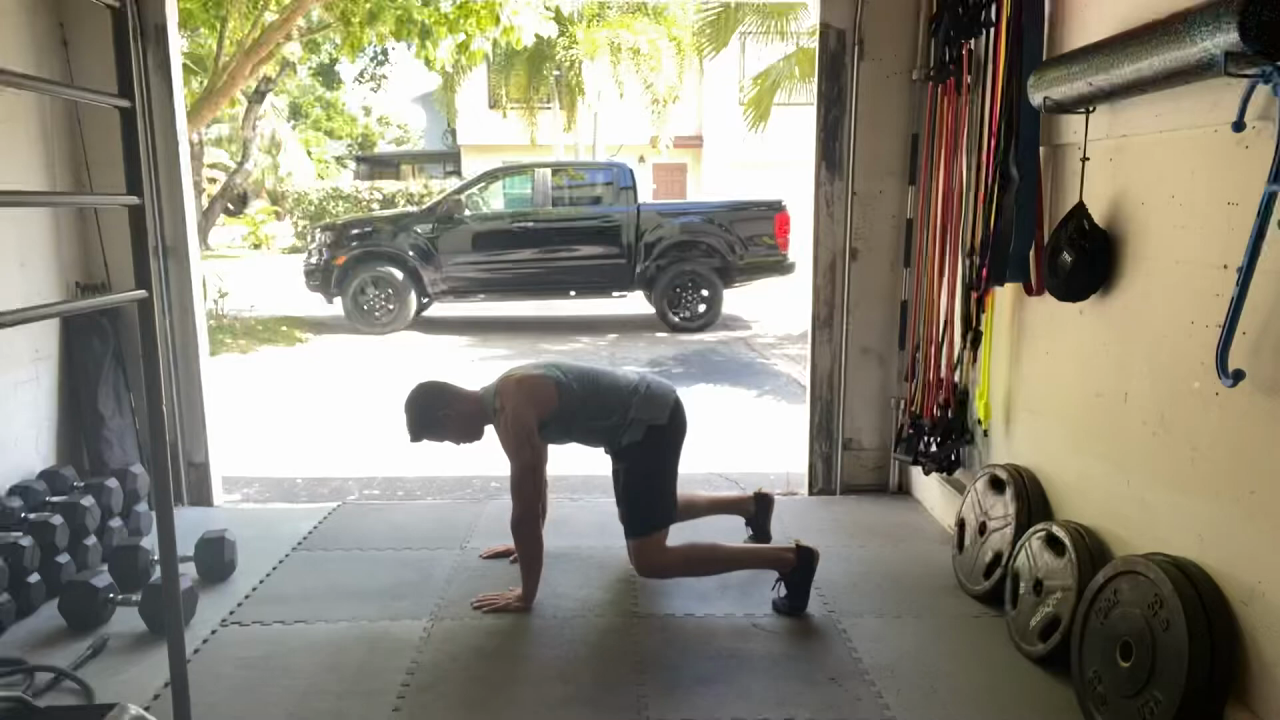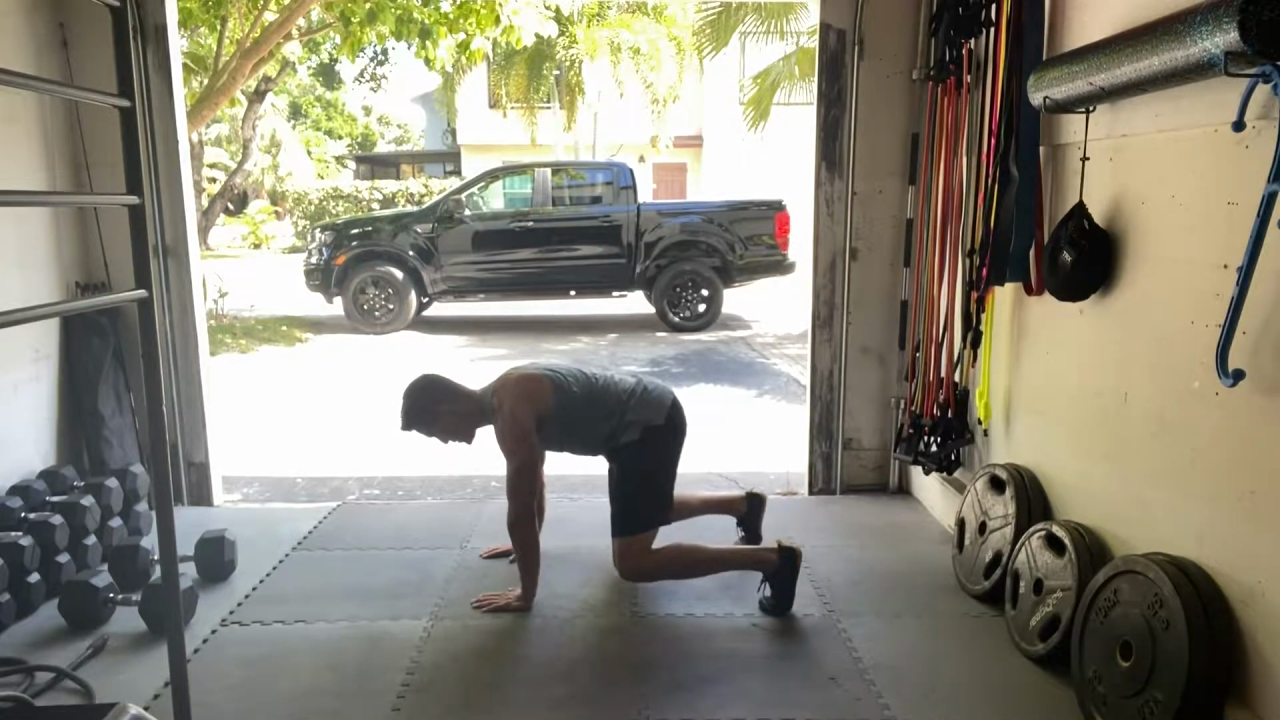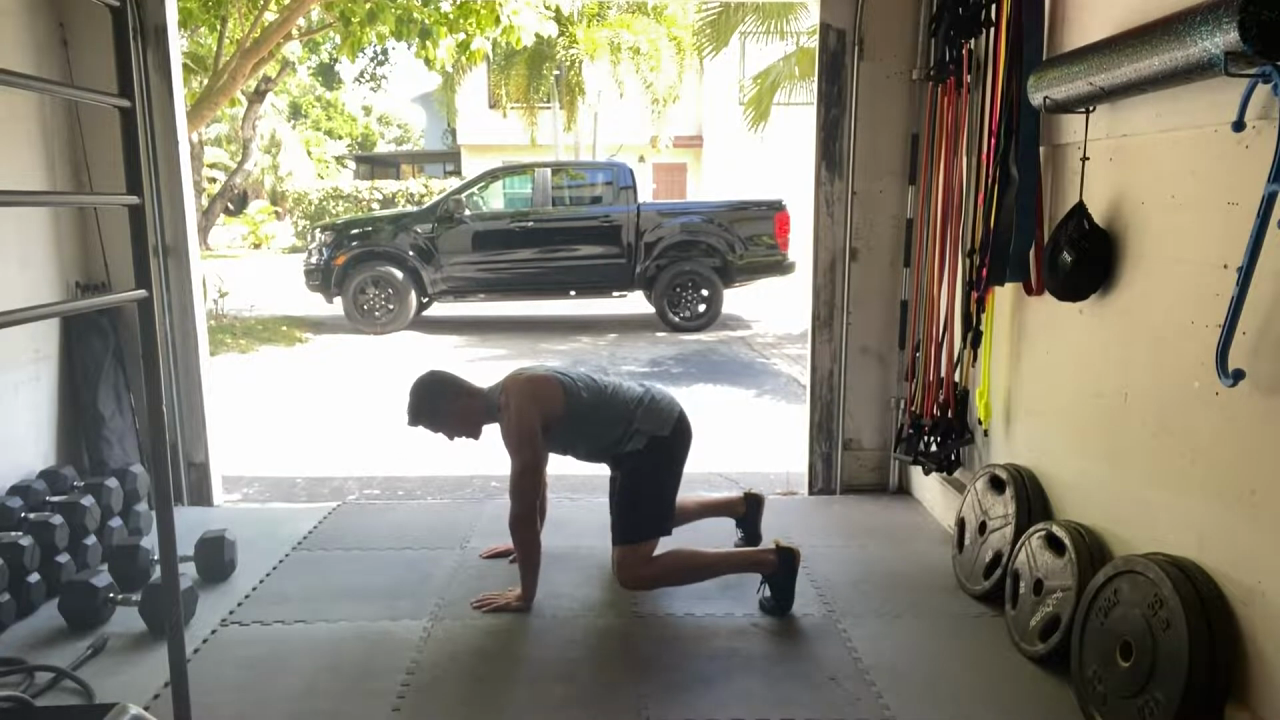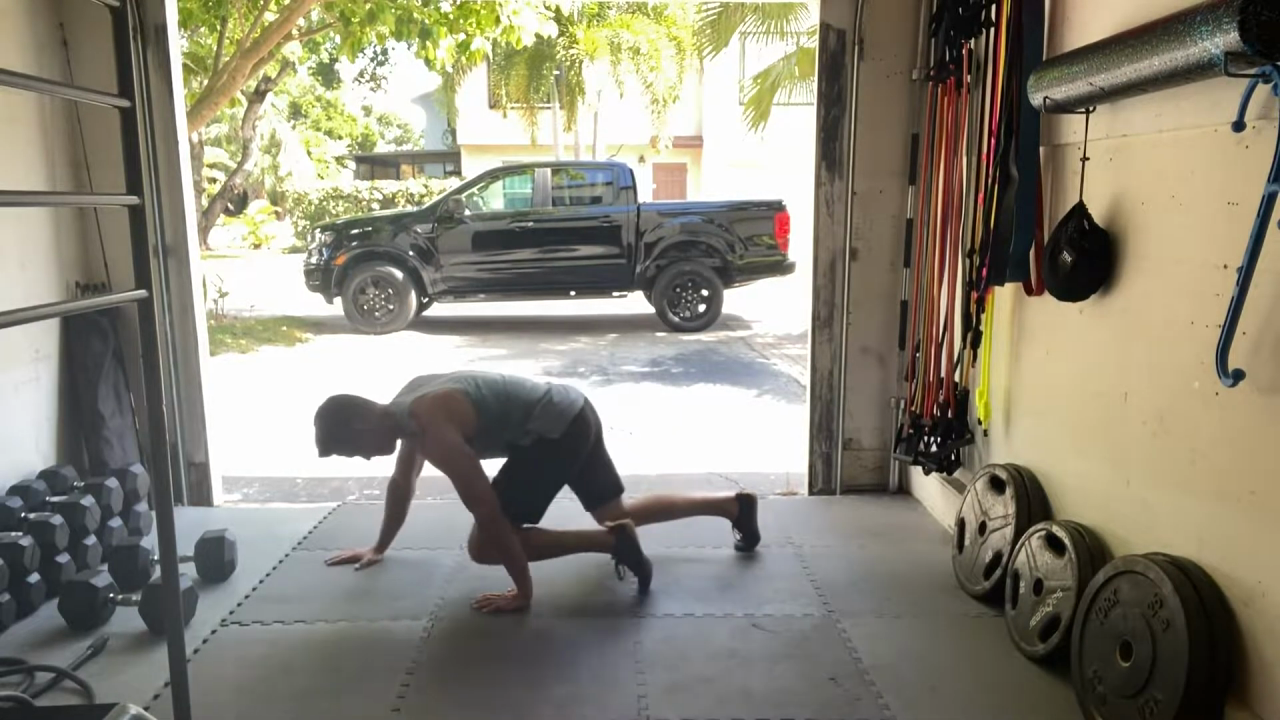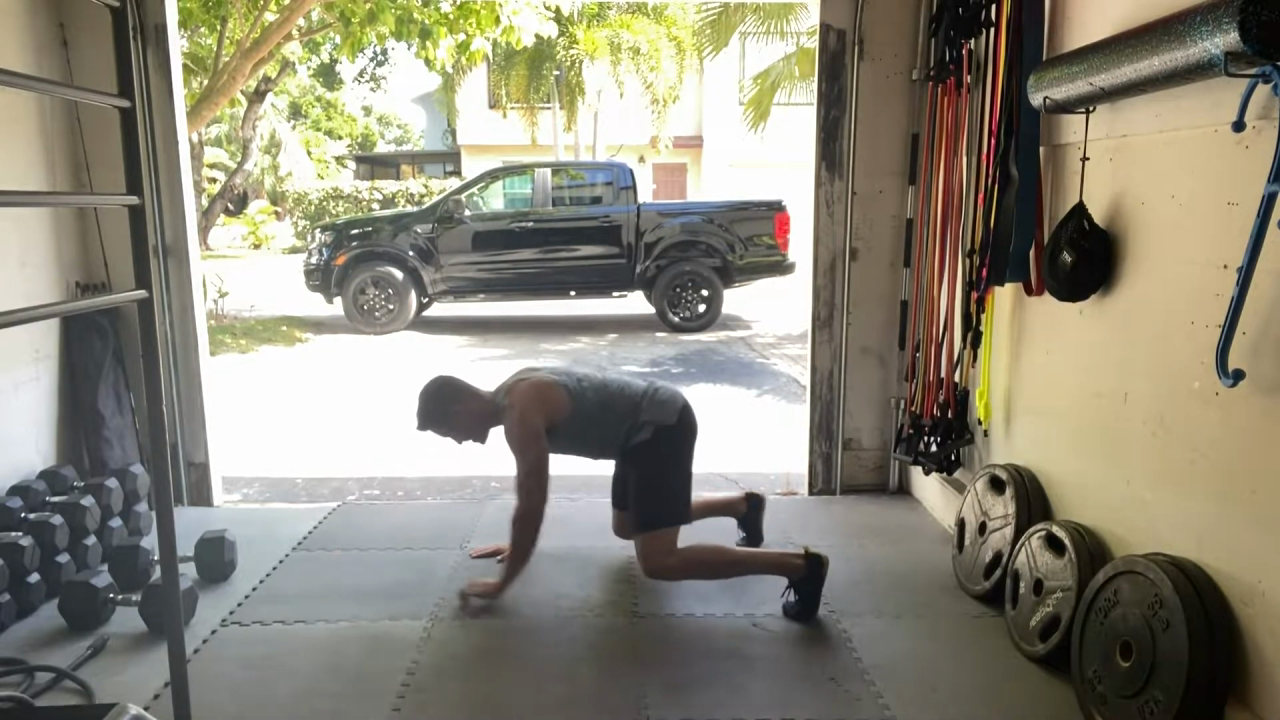
dt=1s
person 1, frame 1
left shoulder: (511, 414)
right shoulder: (506, 395)
left elbow: (524, 510)
right elbow: (536, 477)
left wrist: (526, 594)
right wrist: (527, 545)
left hip: (649, 422)
right hip: (647, 409)
left knee: (649, 559)
right knee: (640, 515)
left ankle: (790, 559)
right ankle: (751, 504)
person 1, frame 2
left shoulder: (510, 413)
right shoulder: (506, 395)
left elbow: (520, 510)
right elbow: (534, 482)
left wrist: (526, 594)
right wrist: (528, 542)
left hip: (649, 424)
right hip: (647, 413)
left knee: (632, 563)
right knee: (641, 512)
left ankle: (773, 559)
right ankle: (743, 504)
person 1, frame 3
left shoulder: (516, 412)
right shoulder: (512, 395)
left elbow: (523, 510)
right elbow: (536, 483)
left wrist: (526, 594)
right wrist: (528, 543)
left hip: (656, 434)
right hip: (649, 426)
left knee: (632, 572)
right knee: (638, 519)
left ankle: (772, 560)
right ankle: (742, 505)
person 1, frame 4
left shoulder: (431, 430)
right shoulder: (407, 406)
left elbow: (489, 513)
right elbow: (402, 482)
left wrist: (523, 591)
right wrist: (379, 547)
left hip: (555, 430)
right hip: (570, 416)
left knee: (484, 545)
right knee: (618, 512)
left ankle: (609, 540)
right ankle: (735, 505)
person 1, frame 5
left shoulder: (521, 413)
right shoulder: (514, 397)
left elbow: (531, 506)
right elbow: (534, 476)
left wrist: (503, 582)
right wrist: (520, 544)
left hip: (662, 427)
right hip: (646, 427)
left knee: (657, 564)
right knee: (629, 527)
left ankle: (799, 566)
right ankle: (740, 506)
